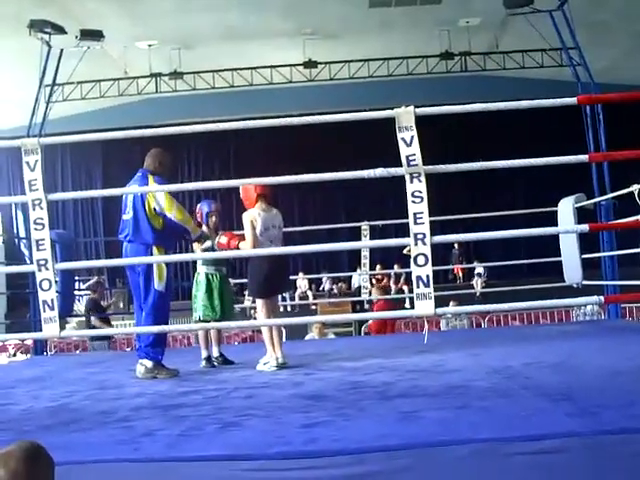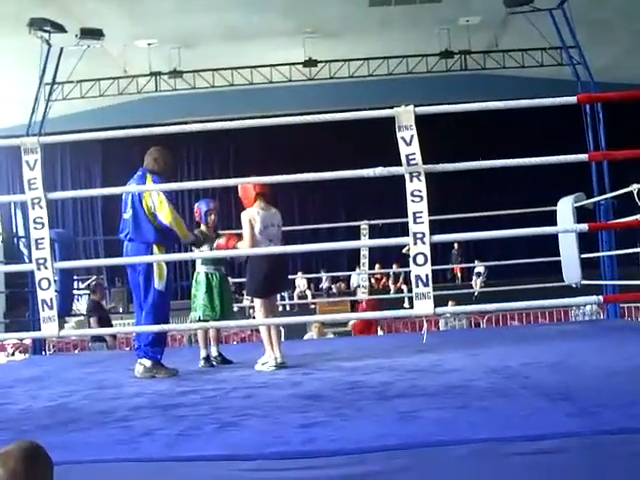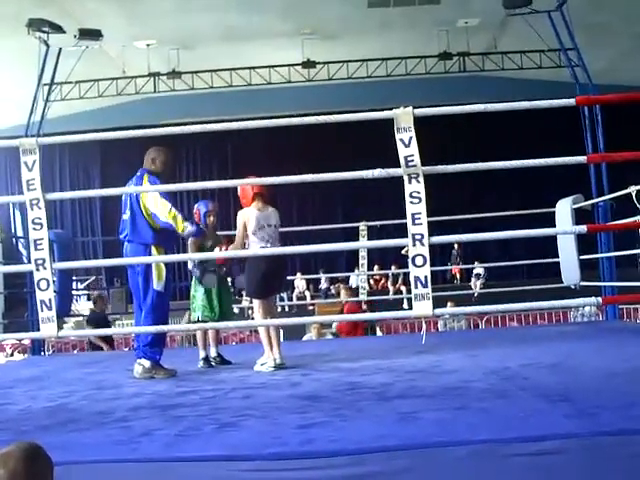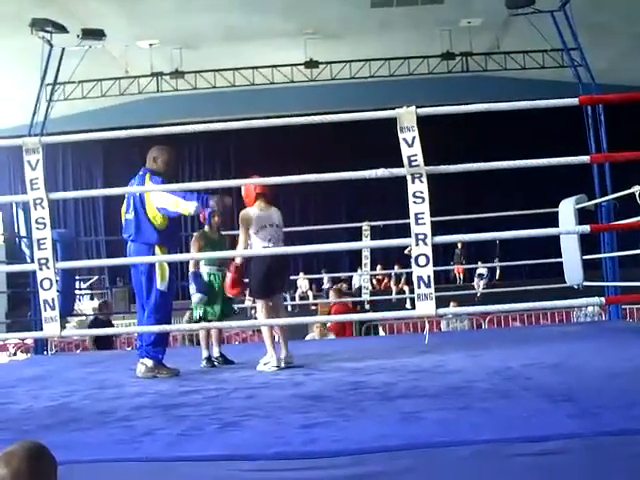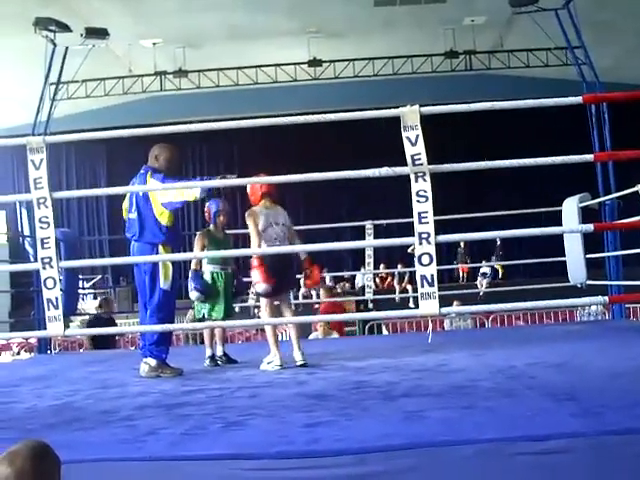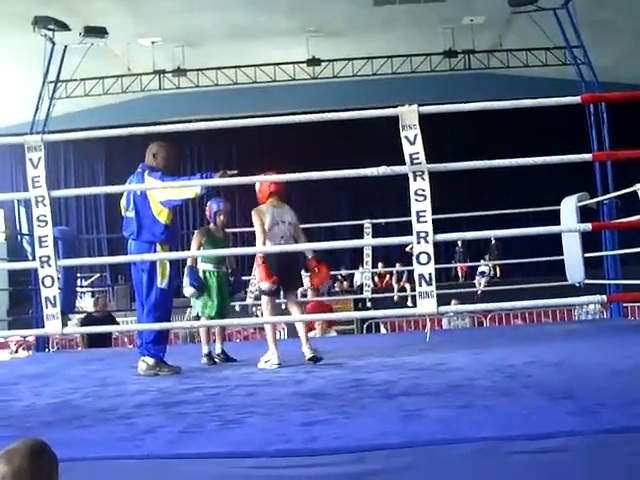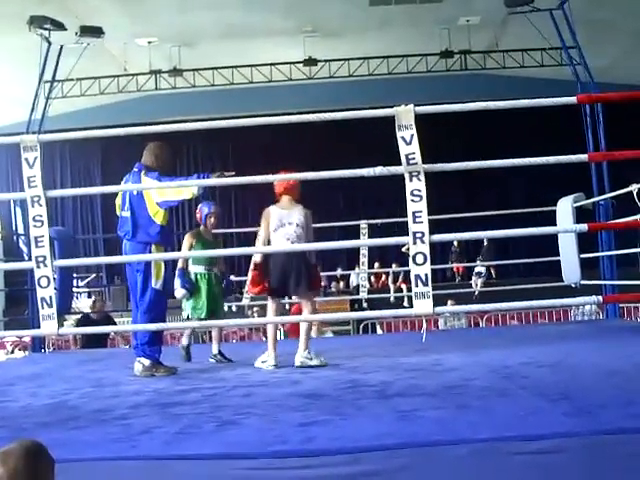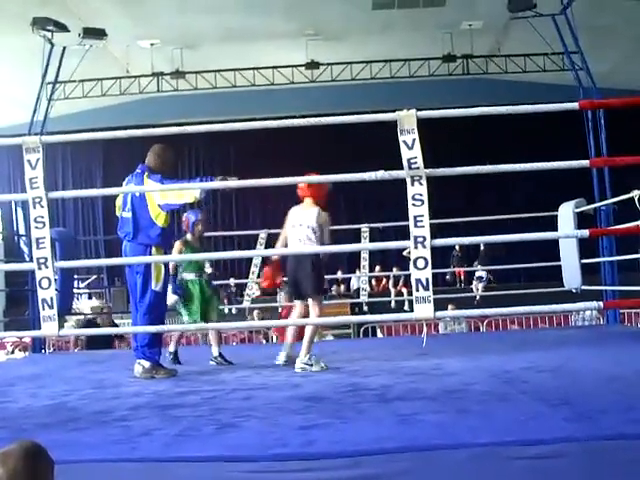
dt=0.2s
person 1, frame 1
left shoulder: (133, 184)
right shoulder: (153, 184)
right elbow: (174, 213)
left wrist: (182, 234)
right wrist: (195, 233)
left hip: (131, 249)
right hip: (148, 251)
left knee: (144, 308)
right knee: (155, 308)
left ankle: (144, 359)
right ankle: (150, 361)
person 1, frame 2
left shoulder: (133, 183)
right shoulder: (152, 182)
right elbow: (166, 217)
right wrist: (191, 238)
left hip: (132, 248)
right hip: (149, 250)
left knee: (144, 307)
right knee: (155, 307)
left ankle: (143, 359)
right ankle: (149, 361)
person 1, frame 3
left shoulder: (133, 184)
right shoulder: (150, 183)
right elbow: (166, 214)
right wrist: (193, 230)
left hip: (133, 248)
right hip: (149, 251)
left knee: (143, 308)
right knee: (155, 308)
left ankle: (143, 359)
right ankle: (148, 361)
person 1, frame 4
left shoulder: (136, 182)
right shoulder: (152, 182)
left elbow: (126, 214)
right elbow: (175, 201)
right wrist: (208, 201)
left hip: (137, 248)
right hip: (152, 250)
left knee: (147, 307)
right knee: (158, 307)
left ankle: (146, 359)
right ankle: (151, 361)
person 1, frame 5
left shoulder: (137, 181)
right shoulder: (155, 181)
left elbow: (126, 210)
right elbow: (182, 189)
left hip: (140, 248)
right hip: (155, 250)
left knee: (149, 306)
right knee: (160, 307)
left ankle: (149, 358)
right ankle: (154, 360)
person 1, frame 6
left shoulder: (134, 180)
right shoulder: (153, 180)
left elbow: (125, 207)
right elbow: (183, 185)
right wrist: (213, 178)
left hip: (137, 246)
right hip: (153, 248)
left knee: (146, 305)
right knee: (157, 305)
left ankle: (147, 356)
right ankle: (152, 358)
person 1, frame 7
left shoulder: (129, 179)
right shoulder: (150, 180)
left elbow: (120, 207)
right elbow: (179, 185)
right wrist: (208, 178)
left hip: (132, 246)
right hip: (148, 249)
left knee: (142, 305)
right knee: (152, 305)
left ankle: (143, 357)
right ankle: (148, 360)
person 1, frame 8
left shoulder: (131, 181)
right shoulder: (153, 182)
left elbow: (120, 207)
right elbow: (183, 189)
right wrist: (212, 182)
left hip: (131, 248)
right hip: (148, 250)
left knee: (141, 307)
right knee: (152, 307)
left ankle: (142, 359)
right ankle: (148, 362)
person 2, frame 1
left shoulder: (249, 215)
right shoulder: (276, 213)
left elbow: (251, 246)
right elbow: (278, 240)
left hip: (261, 262)
right hip: (278, 261)
left knee: (263, 310)
right knee: (273, 309)
left ankle: (271, 357)
right ankle: (278, 354)
person 2, frame 2
left shoulder: (248, 214)
right shoulder: (275, 212)
left elbow: (249, 245)
right elbow: (276, 239)
left hip: (260, 262)
right hip: (277, 260)
left knee: (261, 310)
right knee: (272, 308)
left ankle: (270, 356)
right ankle: (277, 354)
person 2, frame 3
left shoulder: (244, 214)
right shoulder: (274, 212)
left elbow: (239, 245)
right elbow: (275, 239)
left hip: (258, 262)
right hip: (276, 260)
left knee: (260, 311)
right knee: (271, 309)
left ankle: (269, 357)
right ankle: (277, 355)
person 2, frame 4
left shoulder: (247, 214)
right shoulder: (277, 212)
left elbow: (243, 244)
right elbow: (279, 240)
left wrist: (235, 267)
left hip: (261, 261)
right hip: (279, 260)
left knee: (263, 311)
right knee: (278, 308)
left ankle: (272, 357)
right ankle: (285, 353)
person 2, frame 5
left shoulder: (252, 213)
right shoulder: (282, 212)
left elbow: (255, 239)
right elbow: (295, 239)
left wrist: (256, 263)
right wrist: (307, 262)
left hip: (267, 260)
right hip: (285, 259)
left knee: (266, 310)
right knee: (286, 307)
left ankle: (275, 356)
right ankle: (298, 353)
person 2, frame 6
left shoulder: (258, 211)
right shoulder: (289, 210)
left elbow: (261, 237)
right elbow: (300, 238)
left wrist: (260, 262)
right wrist: (313, 261)
left hip: (271, 258)
right hip: (290, 257)
left knee: (268, 307)
right knee: (293, 303)
left ankle: (273, 355)
right ankle: (307, 347)
person 2, frame 7
left shoulder: (269, 212)
right shoulder: (304, 212)
left elbow: (262, 240)
right elbow: (309, 242)
left wrist: (255, 266)
right wrist: (312, 265)
left hip: (278, 259)
right hip: (299, 260)
left knee: (273, 308)
right knee: (308, 305)
left ankle: (270, 355)
right ankle: (303, 352)
person 2, frame 8
left shoulder: (292, 212)
right shoulder: (322, 215)
left elbow: (281, 241)
right elbow: (325, 244)
left wrist: (274, 262)
right wrist: (320, 262)
left hip: (293, 261)
right hip: (311, 261)
left knee: (299, 308)
right knee: (315, 310)
left ankle: (286, 351)
right ankle: (304, 358)
person 3, frame 1
left shoulder: (220, 236)
right elbow: (200, 251)
right wrist: (213, 243)
left hip: (221, 279)
right hip: (205, 278)
left knee: (218, 318)
right knee: (204, 318)
left ankle: (216, 354)
right ankle: (205, 356)
person 3, frame 2
left shoulder: (219, 236)
right shoulder: (197, 235)
right elbow: (198, 251)
left wrist: (231, 246)
right wrist: (213, 246)
left hip: (220, 278)
right hip: (204, 278)
left knee: (217, 317)
right knee: (204, 318)
left ankle: (215, 353)
right ankle: (204, 356)
person 3, frame 3
left shoulder: (218, 238)
right shoulder: (196, 237)
left elbow: (224, 259)
right elbow: (192, 261)
right wrist: (200, 272)
left hip: (219, 280)
right hip: (203, 281)
left knee: (216, 318)
right knee: (203, 319)
left ankle: (214, 354)
right ankle: (203, 356)
person 3, frame 4
left shoulder: (223, 238)
right shoulder: (199, 237)
right elbow: (193, 262)
right wrist: (195, 283)
left hip: (220, 280)
right hip: (206, 279)
left knee: (218, 318)
right knee: (206, 319)
left ankle: (217, 354)
right ankle: (205, 356)
person 3, frame 5
left shoulder: (227, 237)
right shoulder: (203, 236)
right elbow: (196, 260)
left wrist: (235, 279)
right wrist: (194, 280)
left hip: (225, 279)
right hip: (209, 278)
left knee: (222, 317)
right knee: (210, 318)
left ankle: (220, 353)
right ankle: (209, 355)
person 3, frame 6
left shoulder: (227, 236)
right shoulder: (202, 233)
left elbow: (230, 258)
right elbow: (191, 257)
right wrist: (190, 277)
left hip: (221, 277)
right hip: (205, 276)
left knee: (222, 315)
right knee: (206, 315)
left ankle: (219, 351)
right ankle: (206, 352)
person 3, frame 7
left shoulder: (216, 238)
right shoulder: (192, 236)
right elbow: (182, 259)
left wrist: (224, 279)
right wrist: (181, 279)
left hip: (213, 279)
right hip: (197, 278)
left knee: (217, 316)
right knee: (197, 316)
left ankle: (216, 352)
right ankle: (185, 343)
person 3, frame 8
left shoulder: (200, 245)
right shoulder: (181, 244)
right elbow: (172, 266)
left wrist: (208, 282)
right wrist: (172, 285)
left hip: (202, 284)
right hip: (188, 284)
left knee: (213, 319)
right knee: (189, 321)
left ankle: (216, 354)
right ankle: (172, 350)
